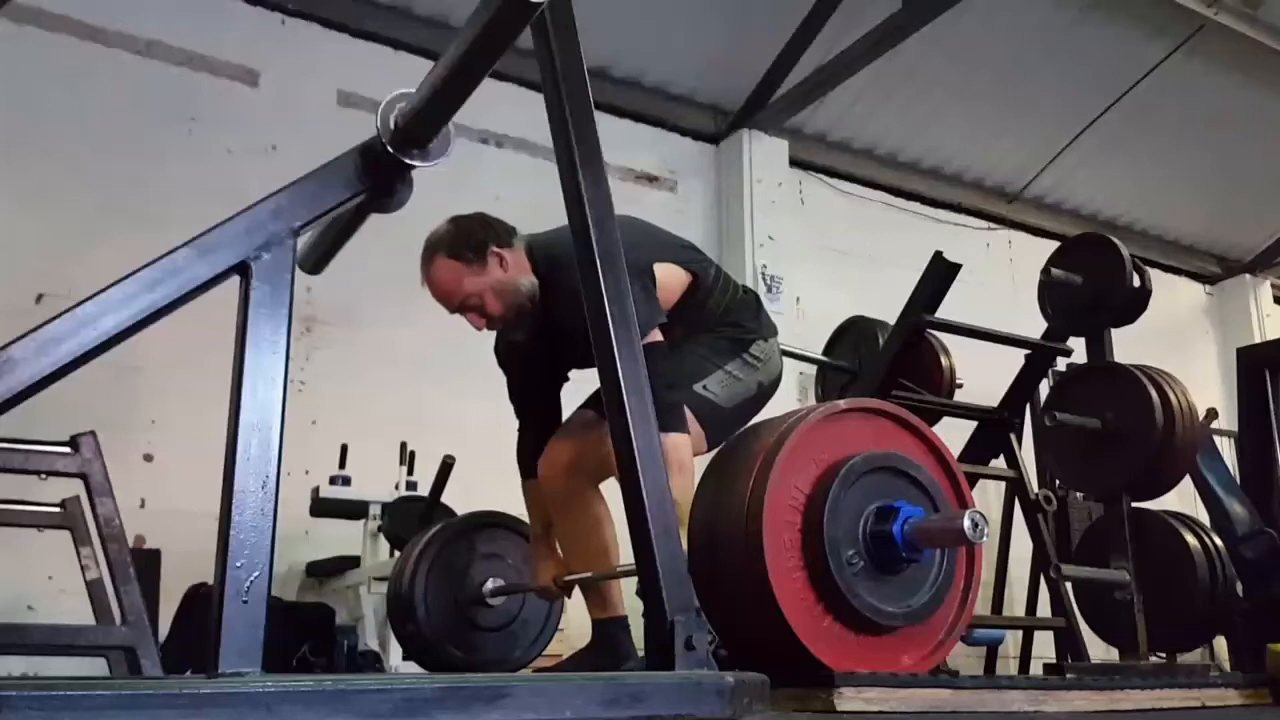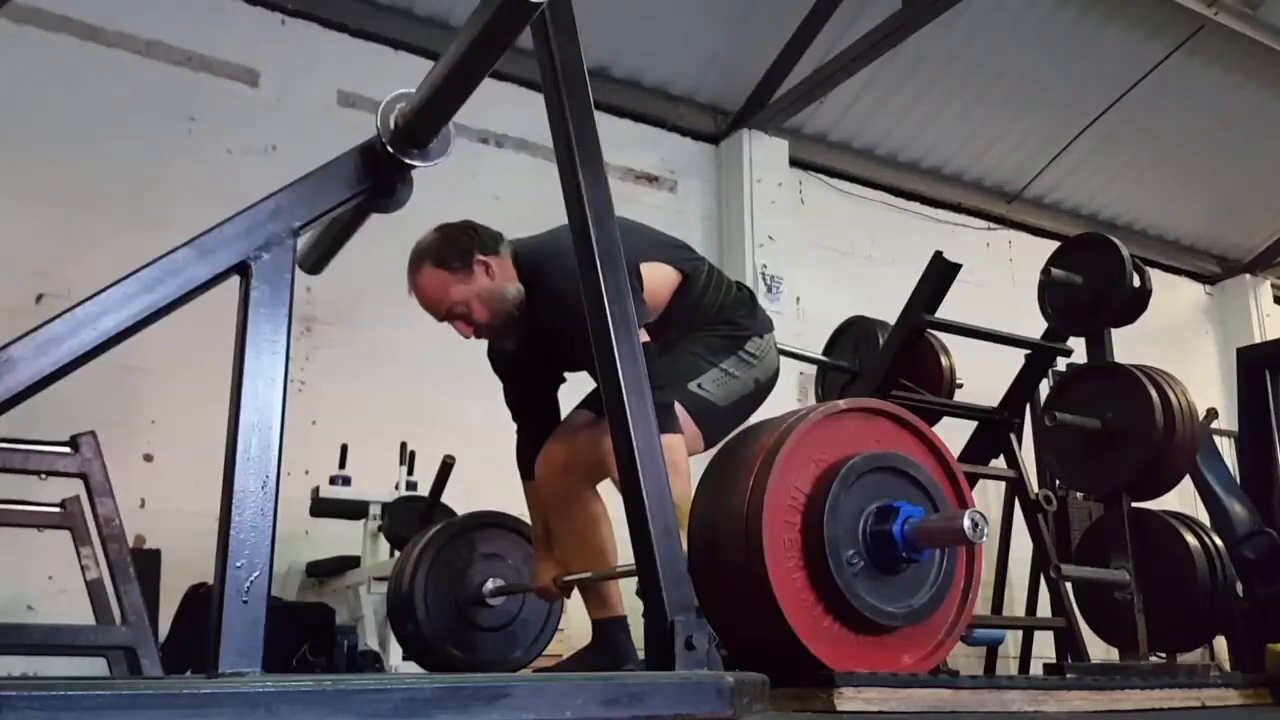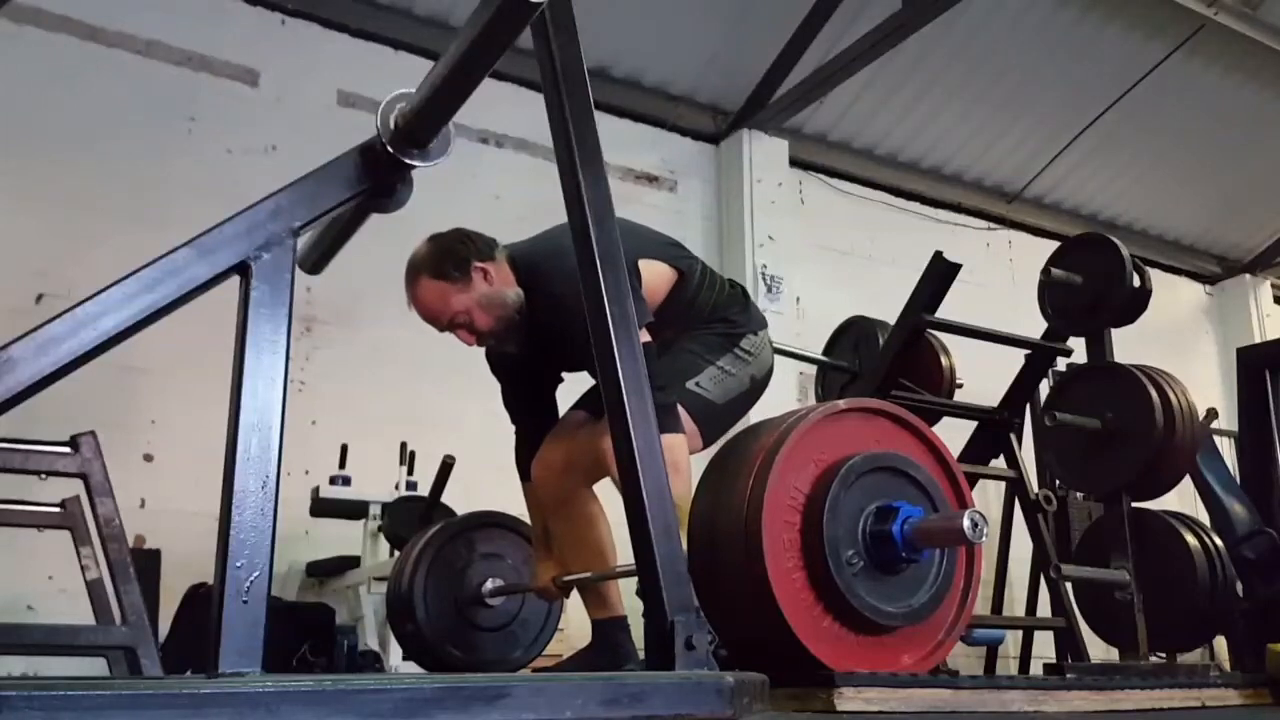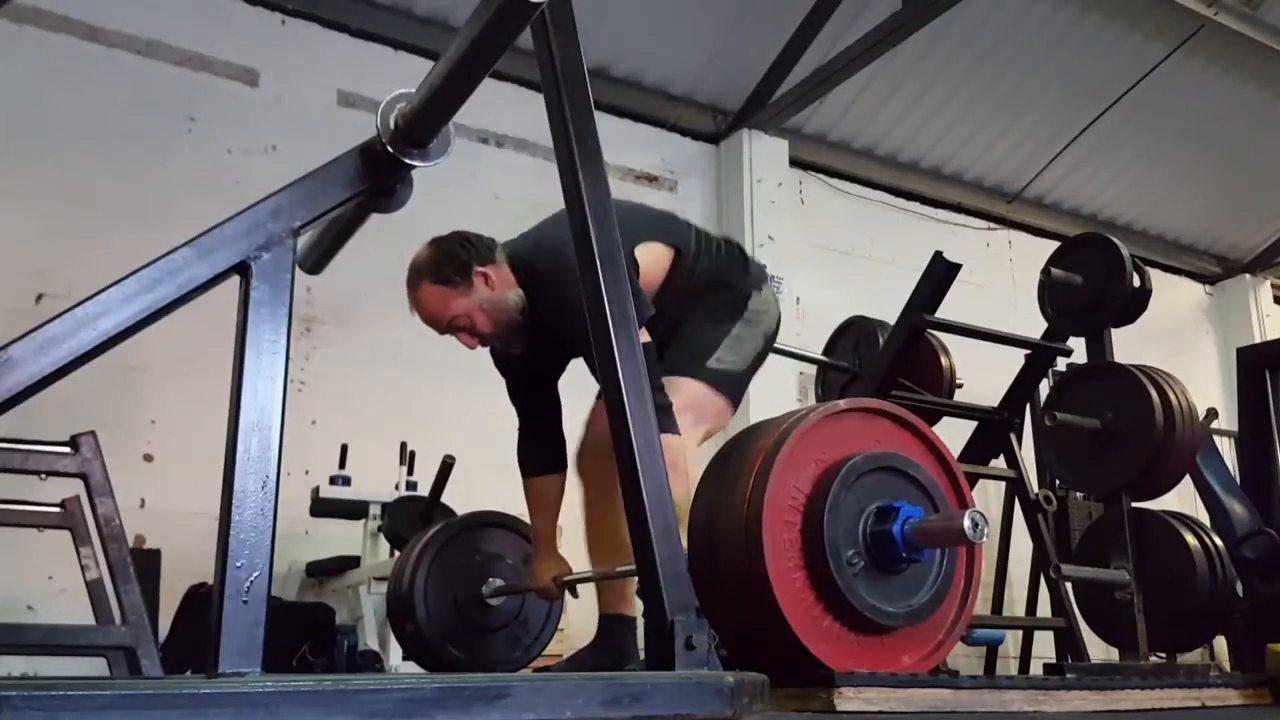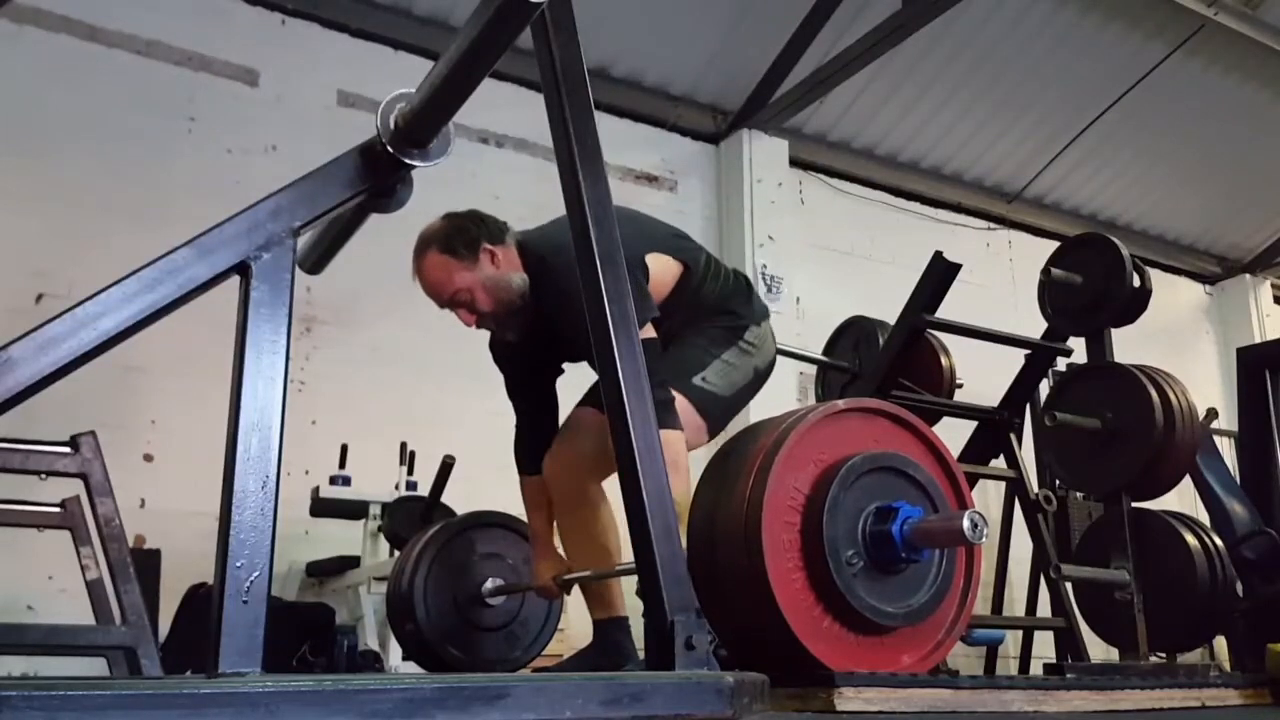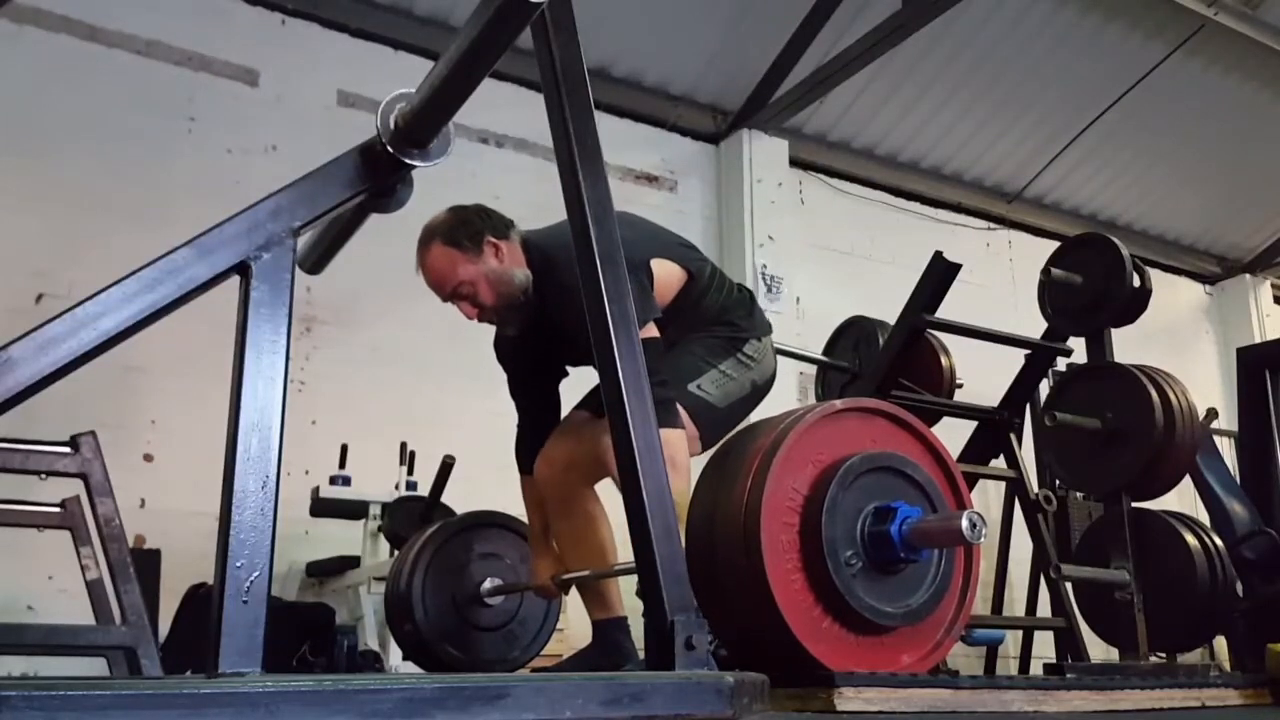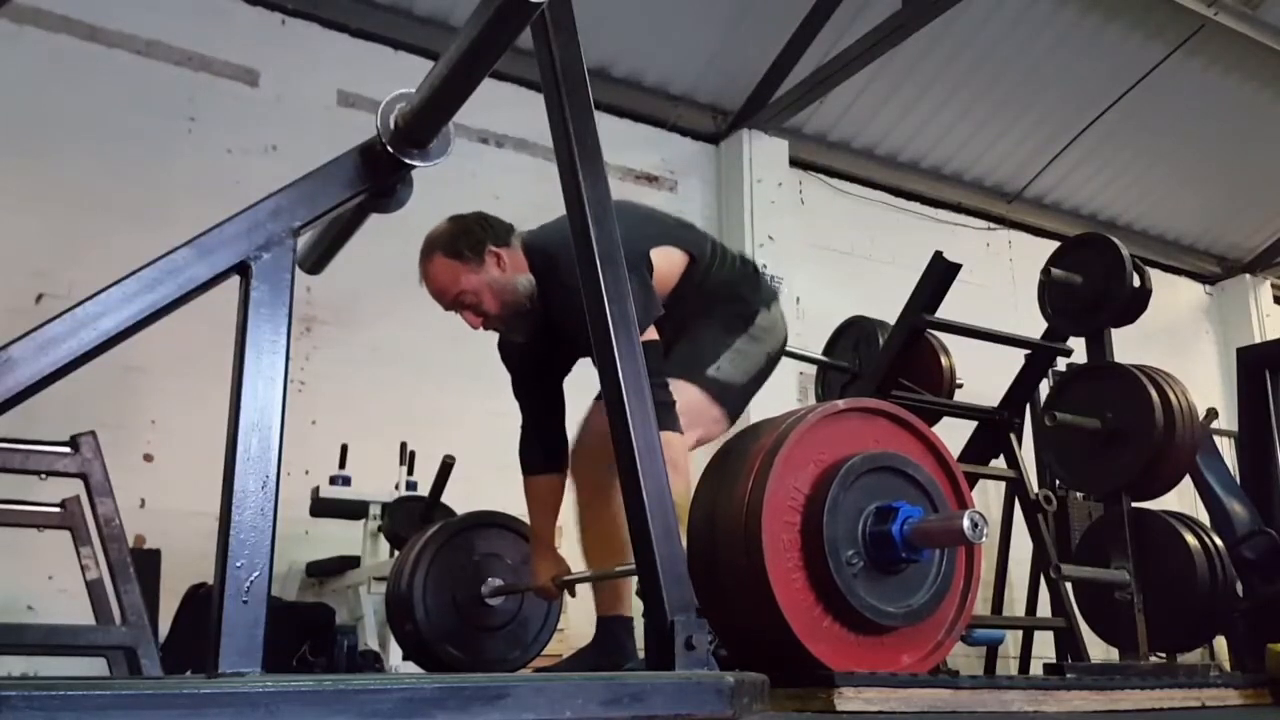
dt=0.4s
person 1, frame 1
left shoulder: (586, 273)
right shoulder: (518, 334)
left elbow: (658, 401)
right elbow: (535, 436)
left wrist: (682, 543)
right wrist: (543, 552)
left hip: (734, 345)
right knee: (561, 464)
right ankle: (612, 642)
person 1, frame 2
left shoulder: (572, 275)
right shoulder: (510, 334)
left elbow: (650, 405)
right elbow: (535, 438)
right wrist: (544, 553)
left hip: (731, 341)
right hip: (666, 352)
right knee: (558, 465)
right ankle: (611, 643)
person 1, frame 3
left shoulder: (573, 278)
right shoulder: (508, 335)
left elbow: (652, 403)
right elbow: (533, 440)
right wrist: (544, 554)
left hip: (726, 339)
right hip: (655, 355)
right knee: (556, 466)
right ankle: (611, 642)
person 1, frame 4
left shoulder: (570, 274)
right shoulder: (513, 321)
left elbow: (648, 402)
right elbow: (539, 438)
right wrist: (544, 552)
left hip: (729, 300)
right hip: (666, 319)
left knee: (668, 436)
right knee: (599, 457)
right ankle: (617, 640)
person 1, frame 5
left shoulder: (579, 269)
right shoulder: (513, 328)
left elbow: (651, 397)
right elbow: (534, 433)
right wrist: (542, 551)
left hip: (728, 330)
right hip: (664, 343)
right knee: (567, 464)
right ankle: (612, 642)
person 1, frame 6
left shoulder: (583, 267)
right shoulder: (517, 329)
left elbow: (653, 398)
right elbow: (535, 432)
right wrist: (542, 551)
left hip: (729, 342)
right hip: (656, 356)
right knee: (556, 465)
right ankle: (611, 643)
person 1, frame 7
left shoulder: (581, 269)
right shoulder: (522, 322)
left elbow: (649, 398)
right elbow: (542, 435)
right wrist: (542, 550)
left hip: (736, 314)
right hip: (671, 332)
left knee: (653, 448)
right knee: (593, 461)
right ankle: (614, 640)
